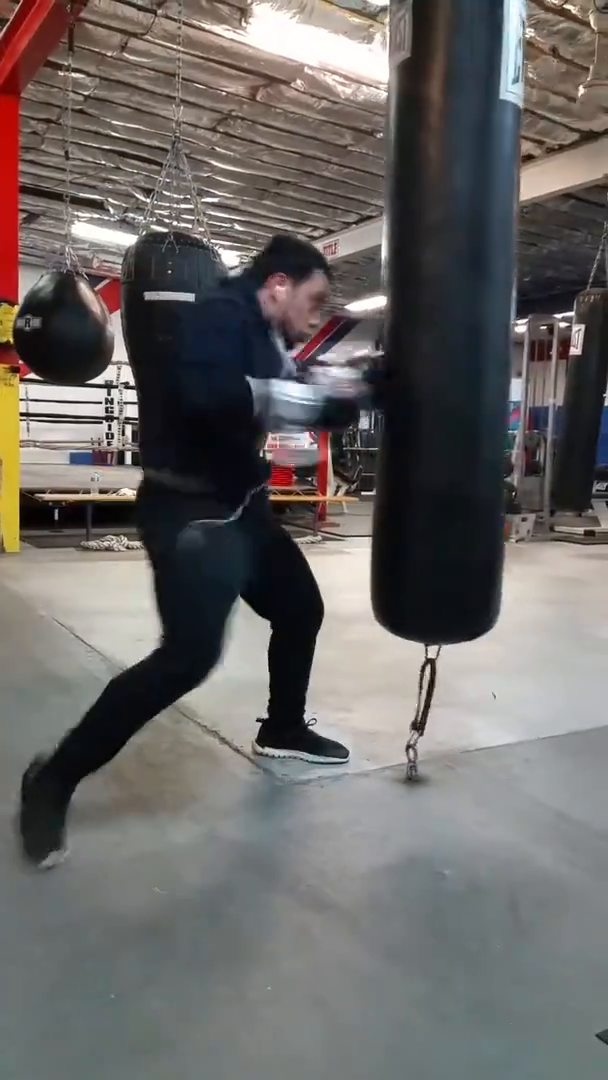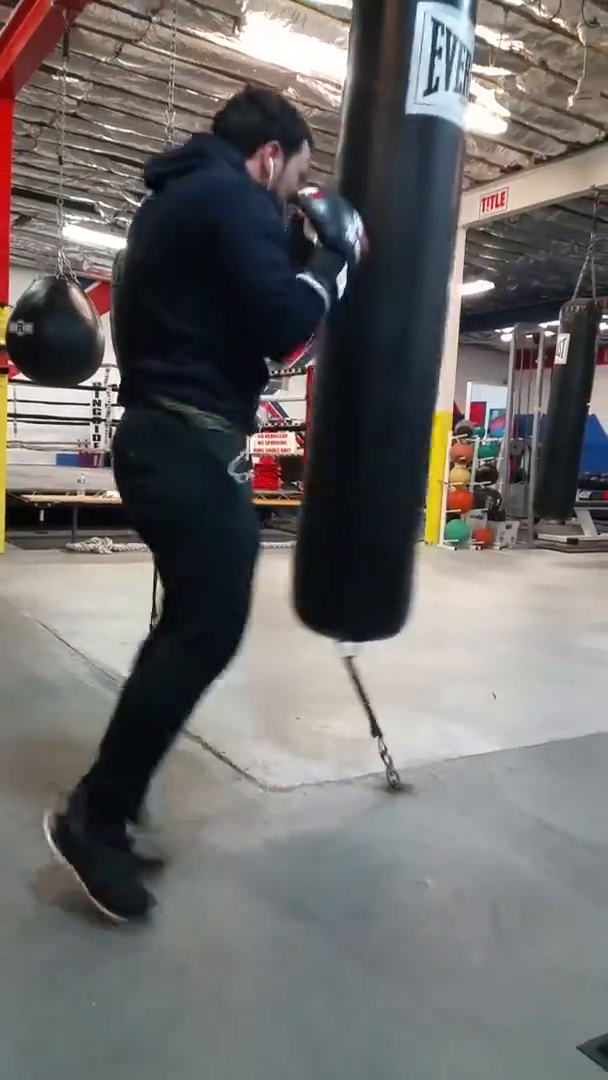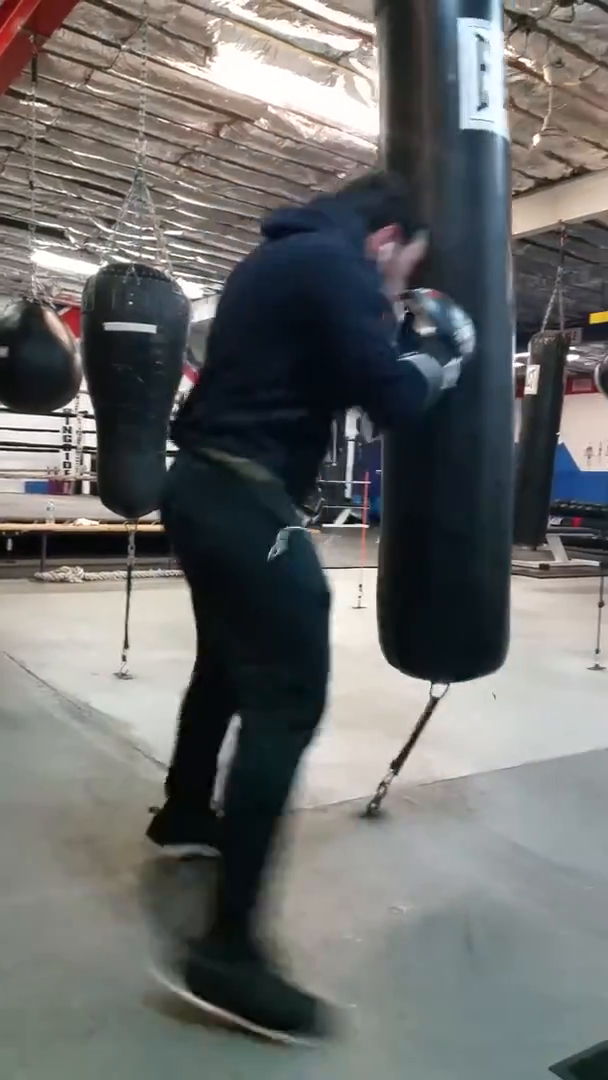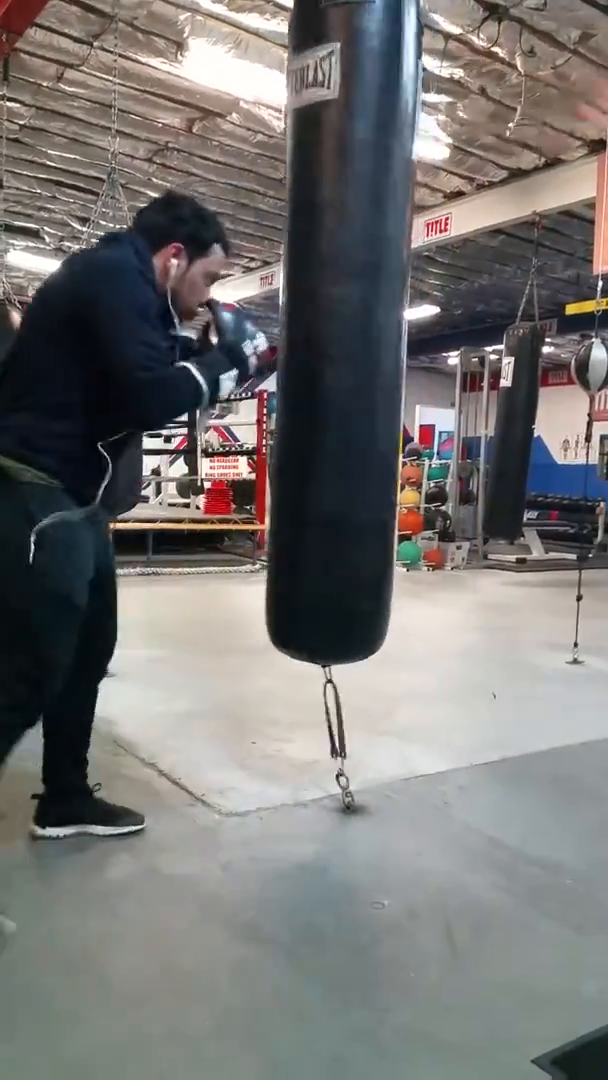
dt=1s
person 1, frame 1
left shoulder: (267, 340)
right shoulder: (221, 315)
left elbow: (306, 410)
right elbow: (201, 394)
left wrist: (341, 393)
right wrist: (293, 395)
left hip: (238, 504)
right hip: (189, 509)
left knee: (302, 610)
right knee: (188, 656)
left ankle: (283, 727)
right ankle: (54, 778)
person 1, frame 2
left shoulder: (172, 202)
right shoulder: (234, 198)
right elbow: (285, 323)
left wrist: (313, 246)
right wrist: (336, 252)
left hip: (159, 434)
right hip: (190, 444)
left knee: (191, 621)
right knee: (204, 633)
left ankle: (102, 818)
right ankle: (96, 830)
person 1, frame 3
left shoulder: (270, 258)
right shoulder: (341, 266)
right elbow: (389, 398)
left wrist: (386, 349)
right wrist: (442, 353)
left hip: (205, 482)
right hip: (245, 496)
left knee: (231, 660)
right knee: (287, 702)
left ankle: (184, 812)
right ankle: (227, 948)
person 1, frame 4
left shoulder: (113, 278)
right shoulder: (115, 277)
left elbow: (132, 384)
right elbow: (150, 398)
left wrist: (214, 353)
right wrist: (226, 360)
left hip: (70, 501)
left knee: (88, 649)
left ankle: (64, 800)
